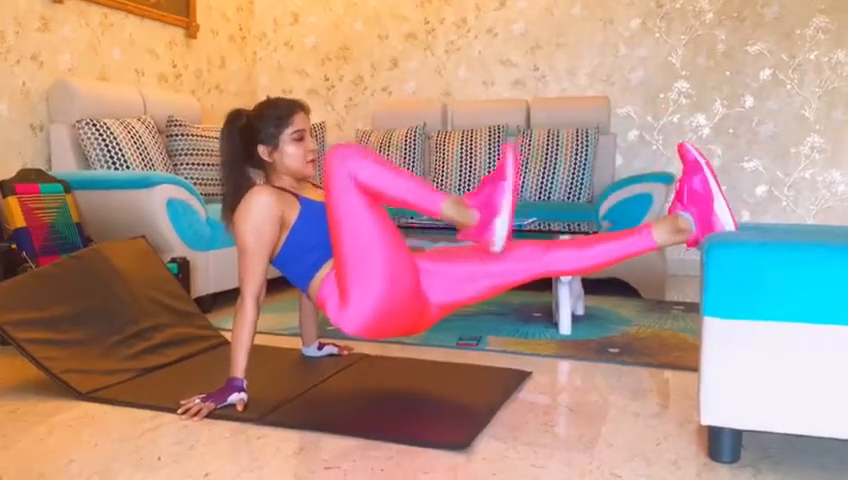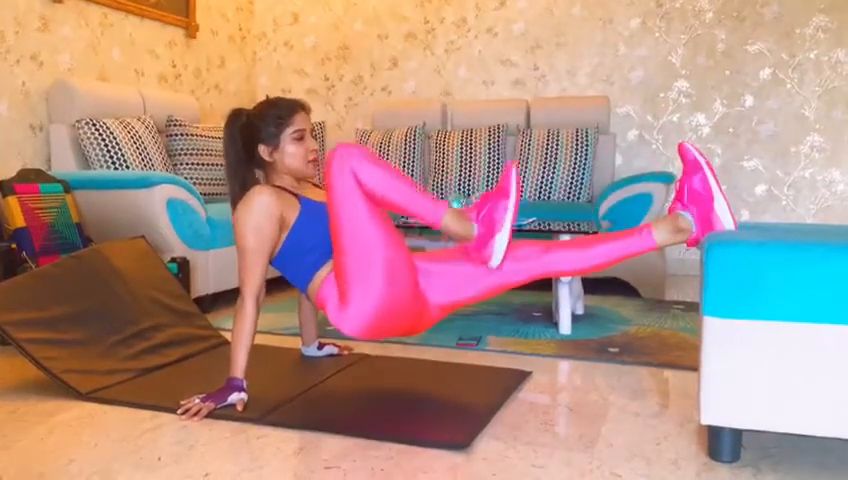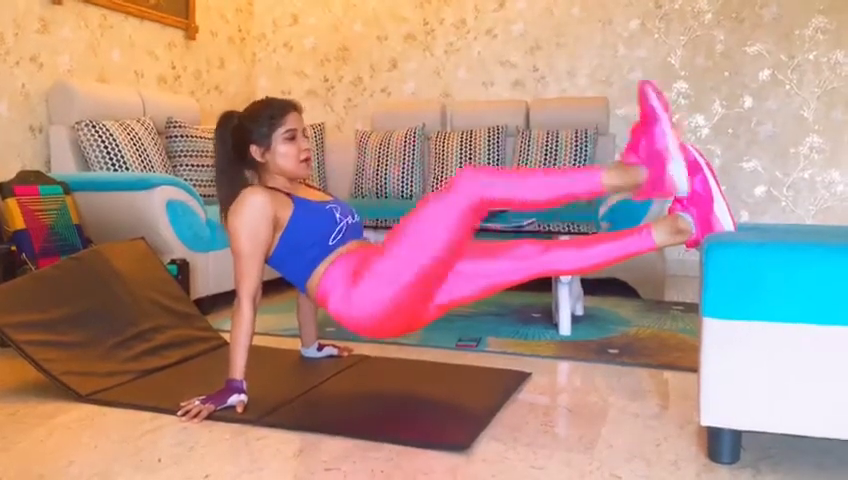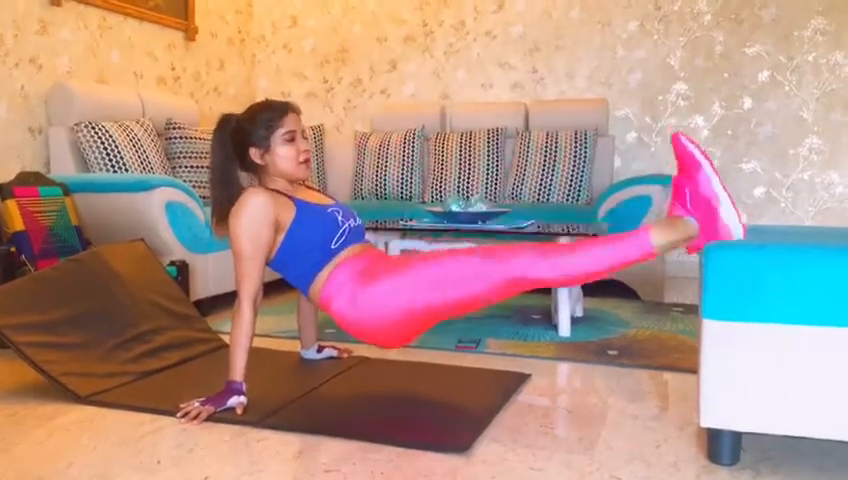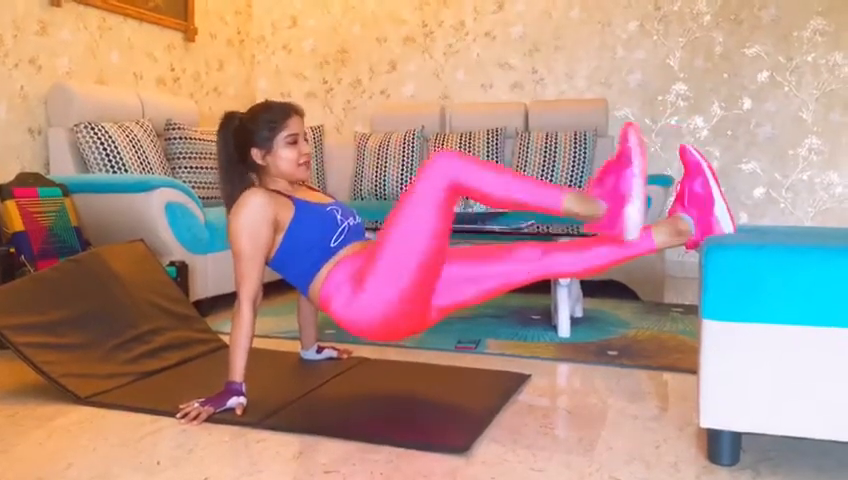
dt=0.3s
person 1, frame 1
left shoulder: (307, 193)
right shoulder: (262, 203)
right elbow: (250, 295)
left wrist: (312, 344)
right wrist: (234, 384)
left hip: (405, 289)
right hip: (371, 300)
left knee: (537, 255)
right knee: (347, 157)
left ankle: (680, 226)
right ankle: (471, 215)
person 1, frame 2
left shoulder: (308, 192)
right shoulder: (262, 203)
right elbow: (250, 295)
left wrist: (312, 344)
right wrist: (233, 384)
left hip: (405, 289)
right hip: (371, 302)
left knee: (536, 256)
right knee: (349, 158)
left ankle: (680, 225)
right ankle: (467, 228)
person 1, frame 3
left shoulder: (303, 192)
right shoulder: (255, 204)
right elbow: (247, 296)
left wrist: (312, 346)
right wrist: (233, 386)
left hip: (398, 292)
right hip: (369, 299)
left knee: (536, 254)
right knee: (471, 183)
left ankle: (680, 226)
right ankle: (633, 172)
person 1, frame 4
left shoulder: (304, 194)
right shoulder: (257, 206)
right elbow: (247, 299)
left wrist: (311, 348)
right wrist: (233, 388)
left hip: (397, 290)
right hip: (372, 303)
left knee: (531, 261)
right knee: (521, 262)
left ankle: (682, 227)
right ankle: (684, 224)
person 1, frame 5
left shoulder: (304, 193)
right shoulder: (256, 205)
right elbow: (247, 298)
left wrist: (311, 347)
right wrist: (232, 387)
left hip: (404, 293)
right hip: (376, 299)
left knee: (538, 257)
right knee: (441, 165)
left ankle: (680, 228)
right ankle: (594, 207)
